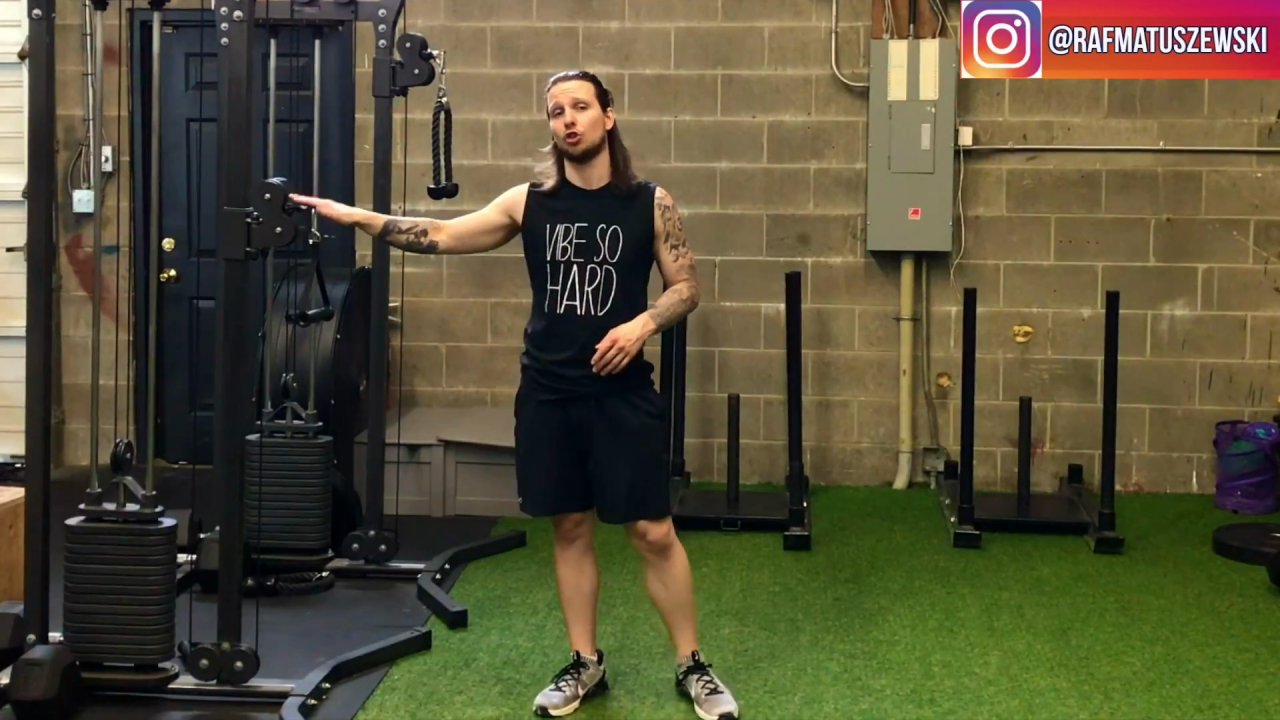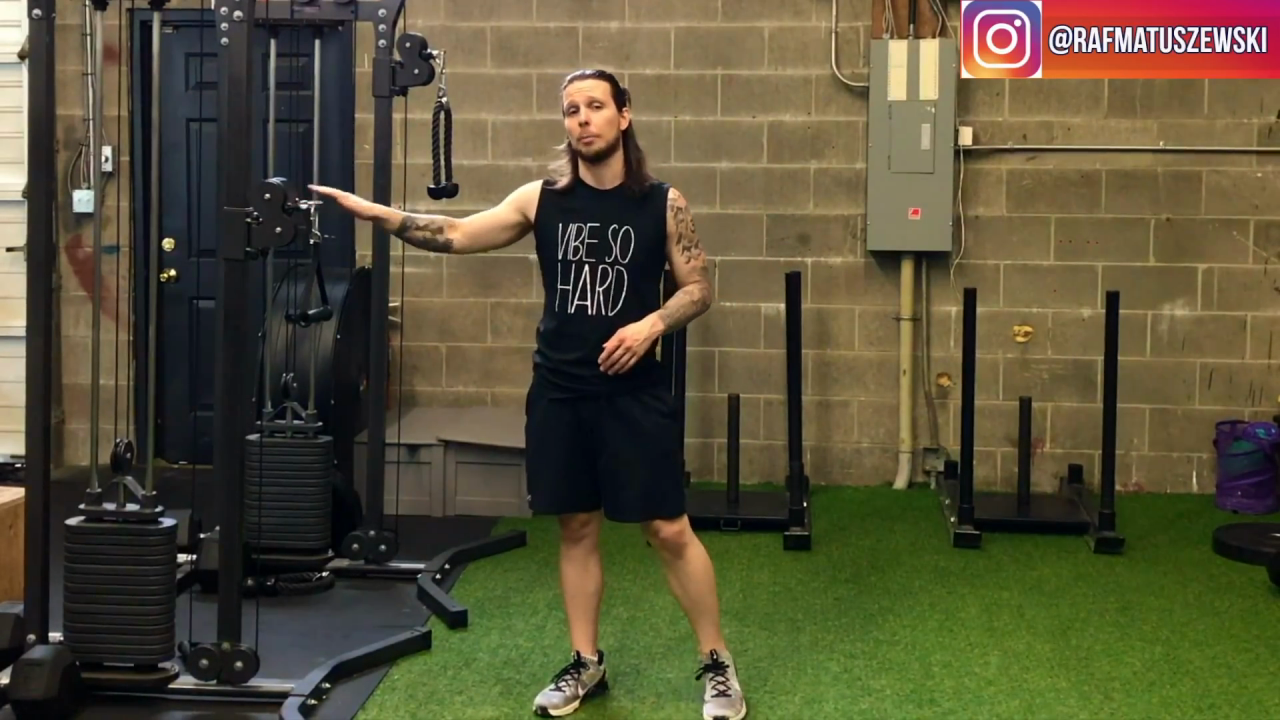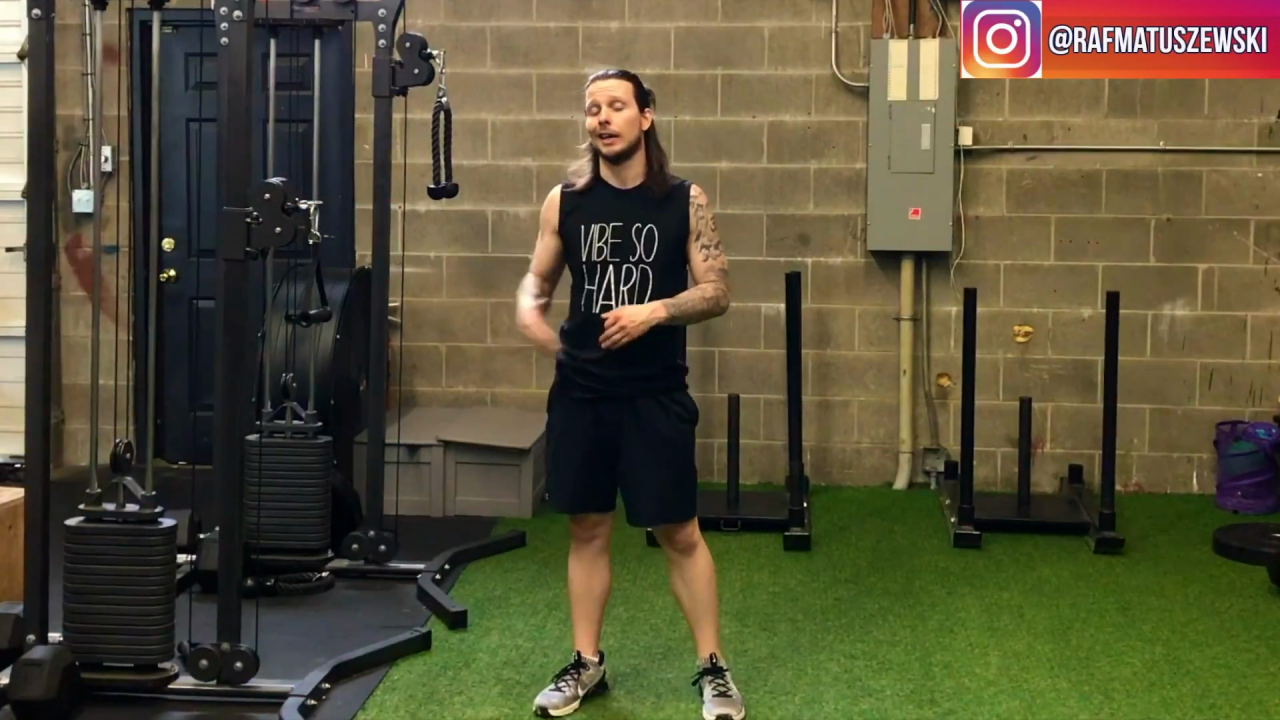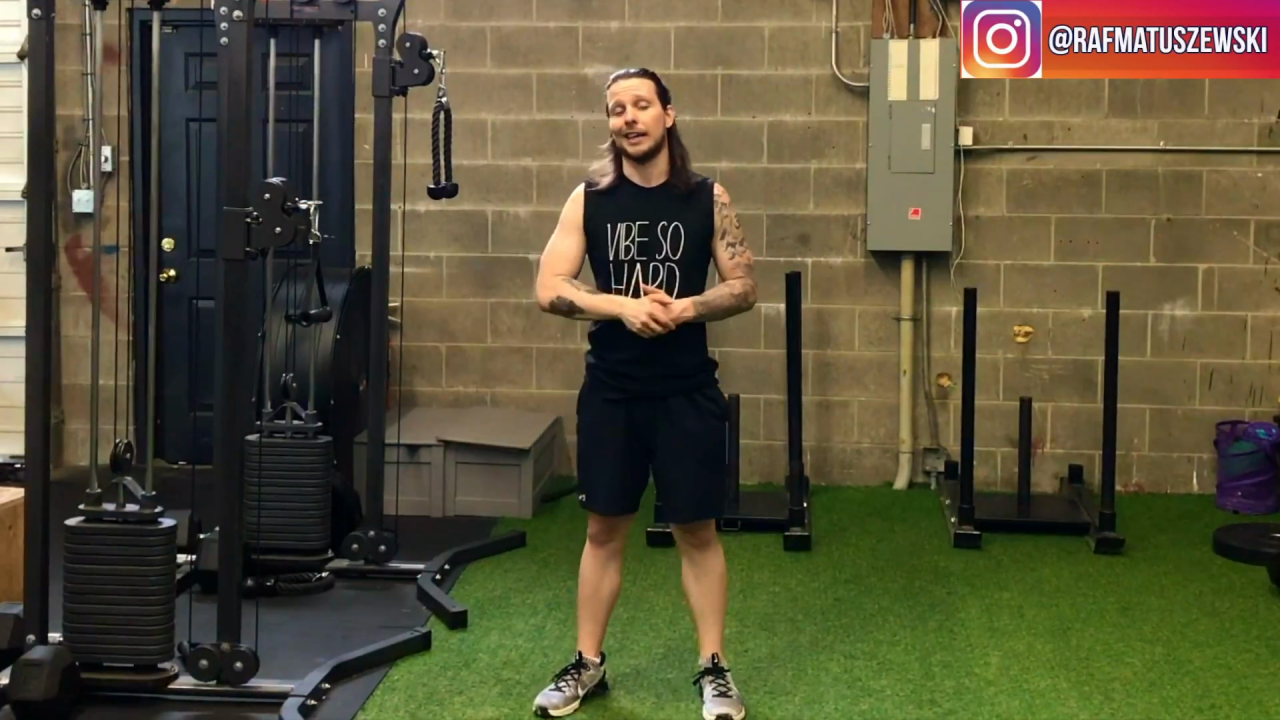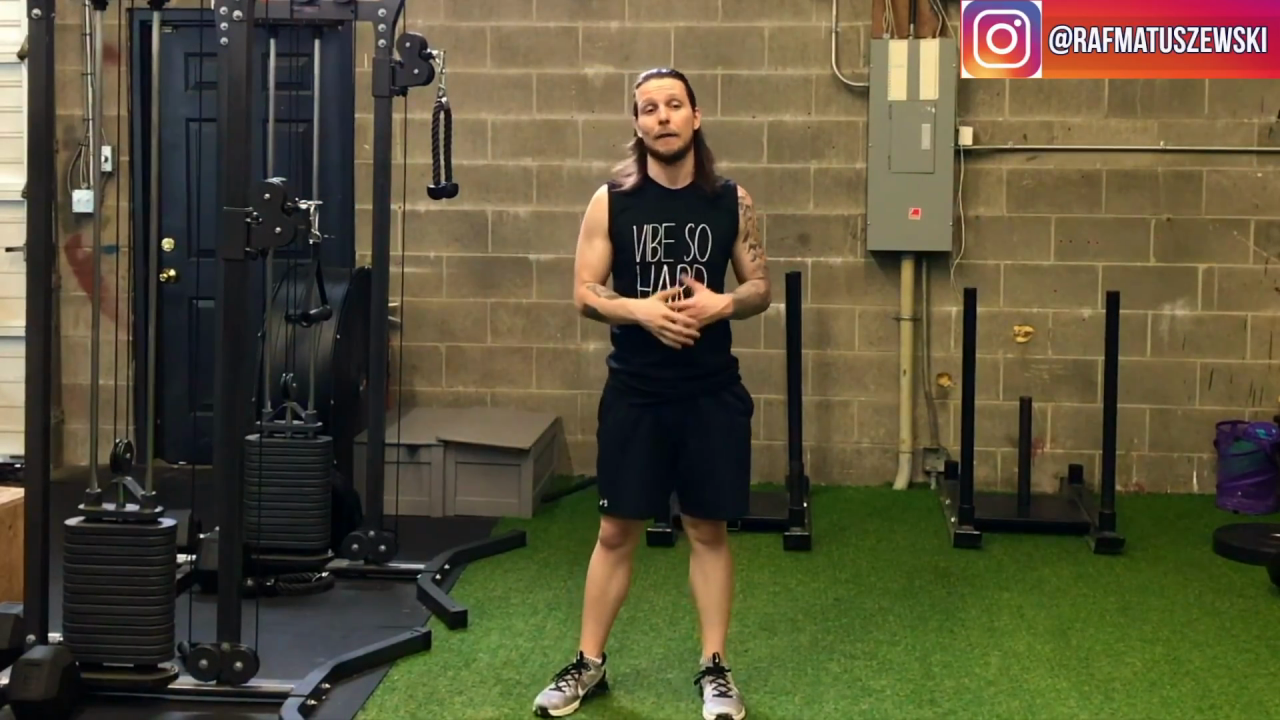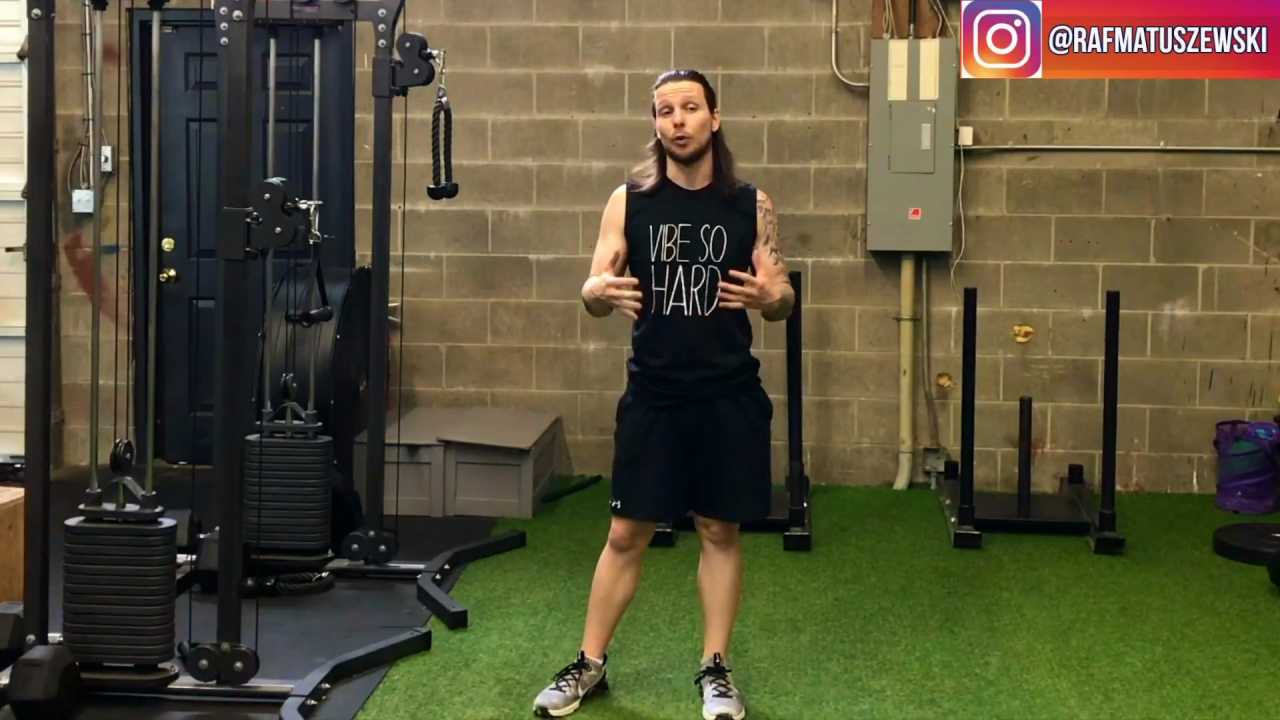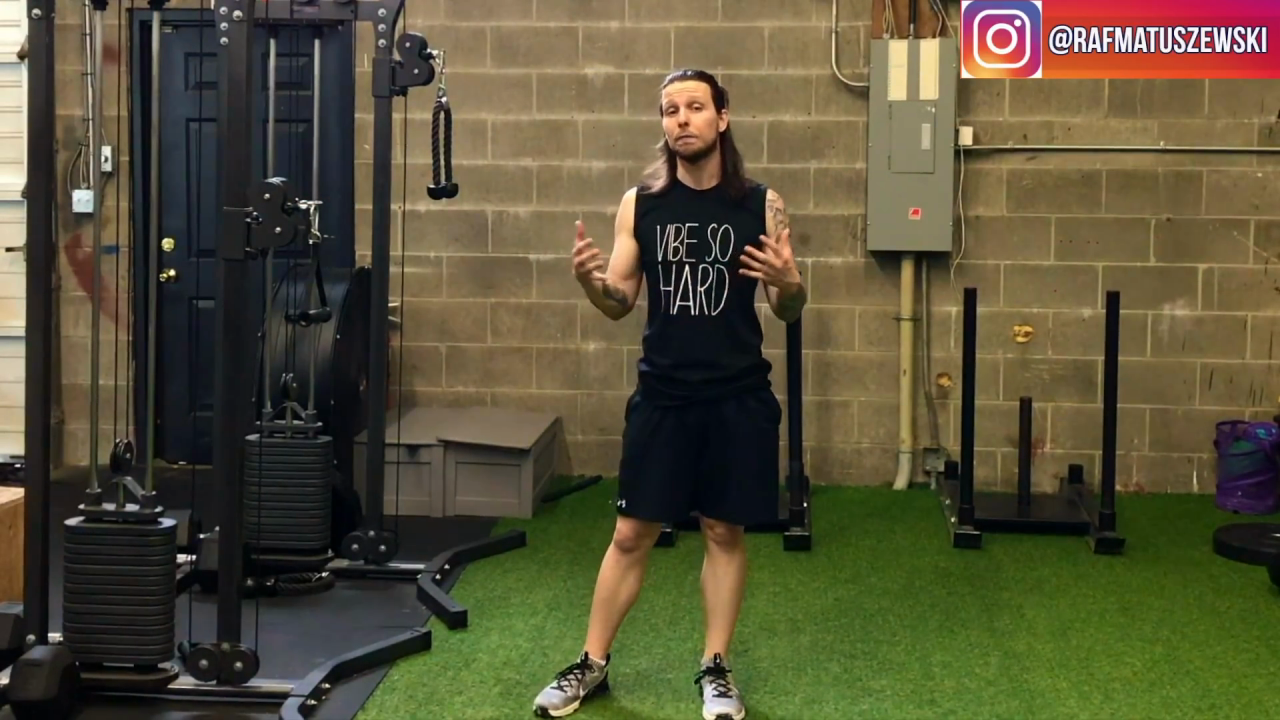
dt=0.3s
person 1, frame 1
left shoulder: (650, 202)
right shoulder: (528, 201)
left elbow: (686, 287)
right elbow: (441, 235)
left wrist: (643, 323)
right wrist: (358, 217)
left hip: (622, 392)
right hip: (547, 392)
left knee: (653, 532)
right knee: (569, 528)
left ankle: (691, 664)
right ankle: (585, 663)
person 1, frame 2
left shoulder: (663, 203)
right shoulder: (541, 198)
left elbow: (698, 288)
right elbow: (459, 235)
left wrist: (652, 323)
right wrist: (376, 211)
left hip: (635, 393)
right hip: (559, 391)
left knee: (669, 529)
right knee: (576, 527)
left ankle: (716, 662)
right ankle: (585, 663)
person 1, frame 3
left shoulder: (685, 199)
right shoulder: (565, 198)
left elbow: (714, 289)
right elbow: (540, 276)
left wrist: (653, 311)
right wrist: (529, 307)
left hip: (656, 393)
right hip: (581, 390)
left knee: (678, 532)
right knee: (586, 528)
left ankle: (711, 667)
right ankle: (585, 663)
person 1, frame 4
left shoulder: (708, 198)
right shoulder: (587, 198)
left elbow: (743, 286)
right elbow: (548, 289)
left wrist: (684, 308)
right wrist: (623, 305)
left hip: (687, 391)
right hip: (611, 391)
left knee: (695, 529)
right knee: (604, 528)
left ankle: (713, 667)
right ankle: (587, 664)
person 1, frame 5
left shoulder: (731, 199)
right shoulder: (611, 200)
left elbow: (760, 285)
right elbow: (584, 293)
left wrist: (723, 304)
right wrist: (641, 310)
left hip: (712, 392)
right hip: (634, 393)
left knee: (709, 529)
right knee: (617, 530)
left ankle: (713, 667)
right ankle: (589, 663)
person 1, frame 6
left shoulder: (751, 204)
right shoulder: (628, 200)
left elbow: (783, 303)
right elbow: (595, 294)
left wrist: (771, 297)
right wrist: (599, 291)
left hip: (730, 395)
right hip: (652, 395)
left knee: (720, 530)
right knee: (626, 532)
right ankle: (589, 664)
person 1, frame 7
left shoulder: (762, 203)
right shoulder: (640, 202)
left elbow: (790, 310)
right elbow: (619, 301)
left wrist: (789, 281)
right wrist: (589, 279)
left hip: (738, 396)
right hip: (661, 395)
left knee: (724, 532)
right knee: (631, 533)
left ankle: (715, 668)
right ankle: (592, 664)
